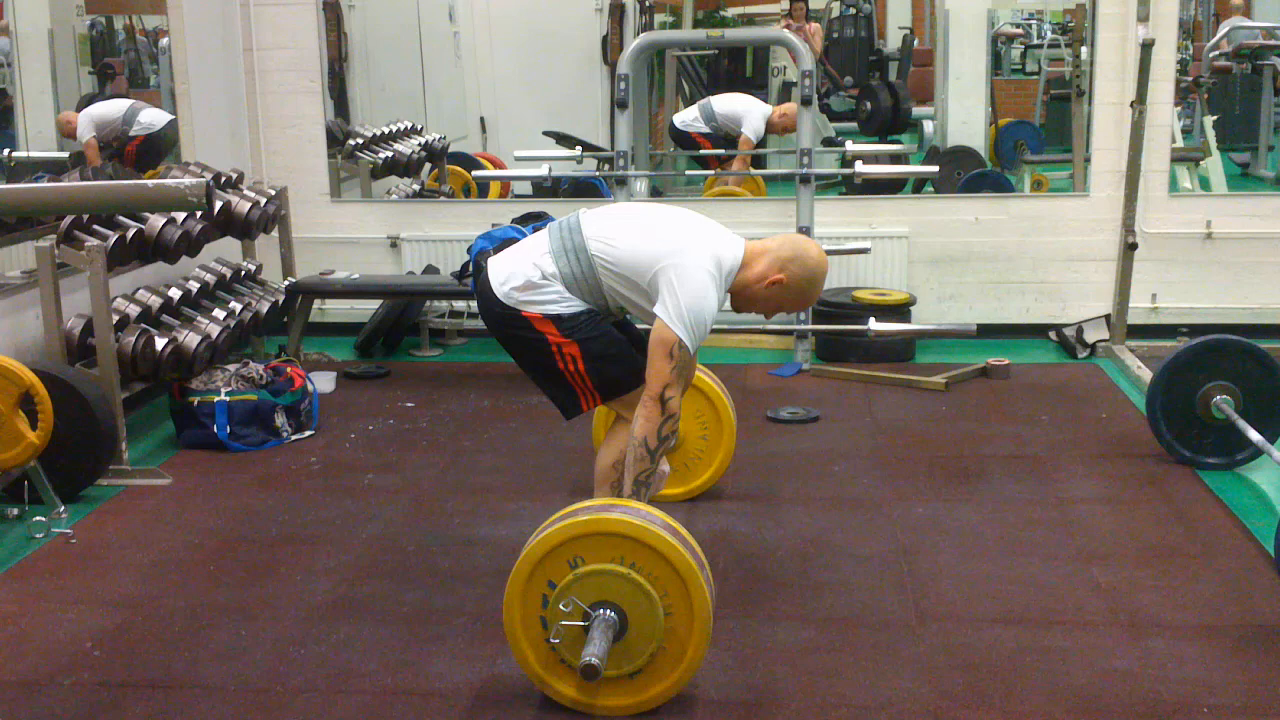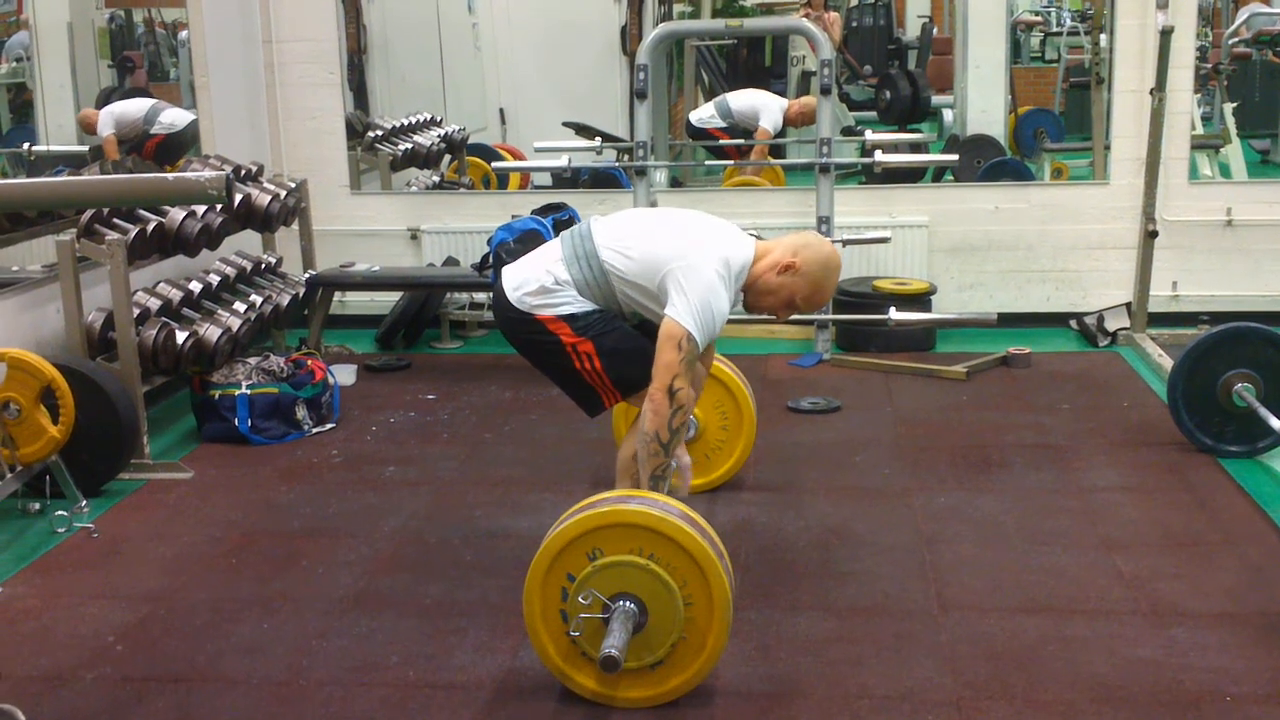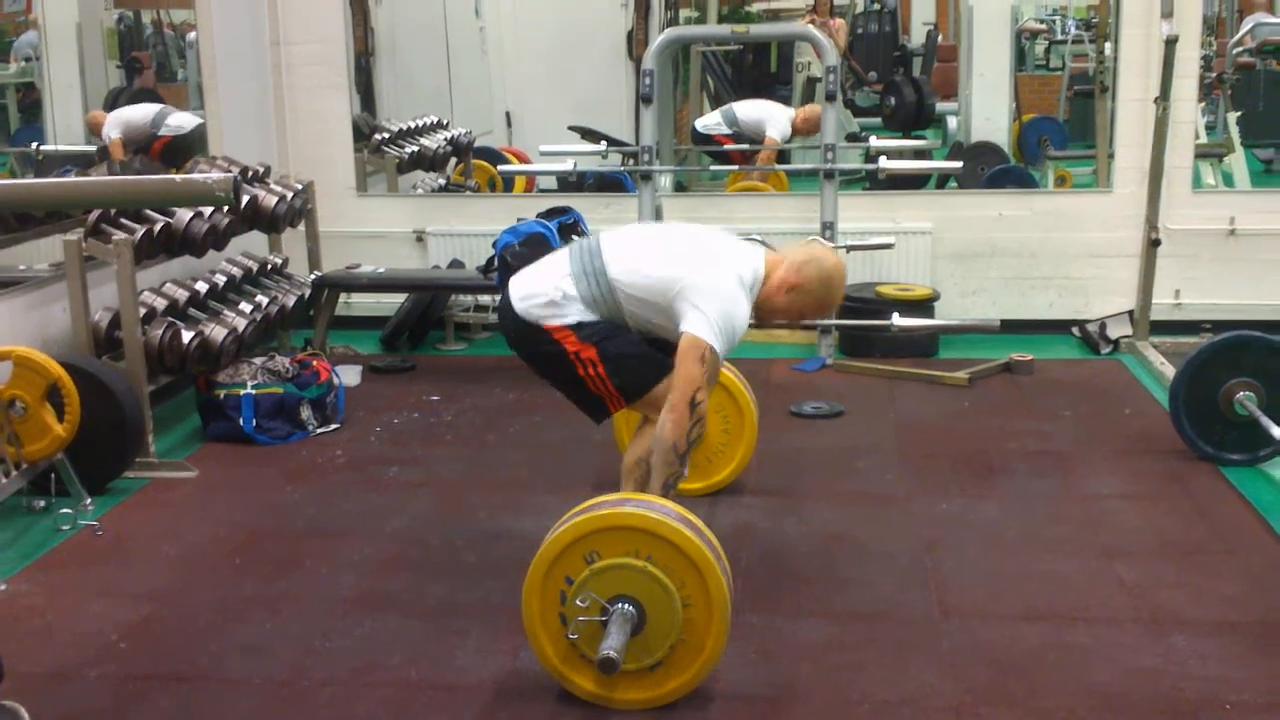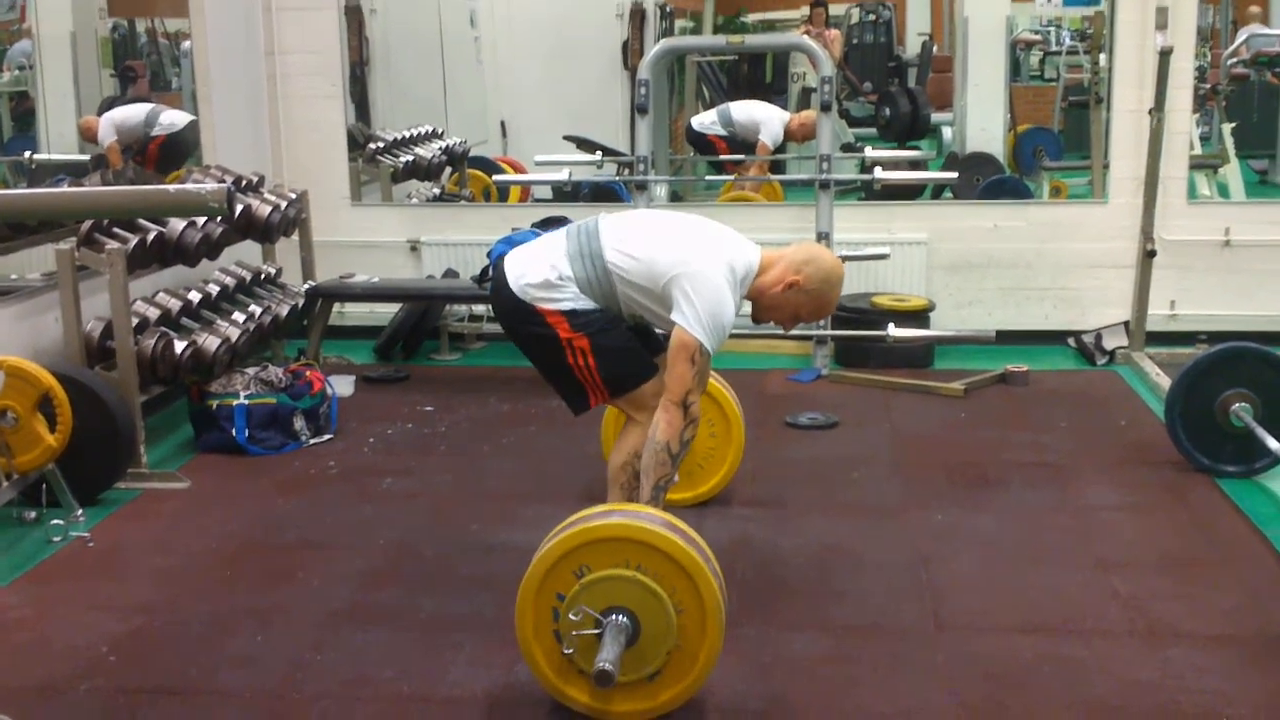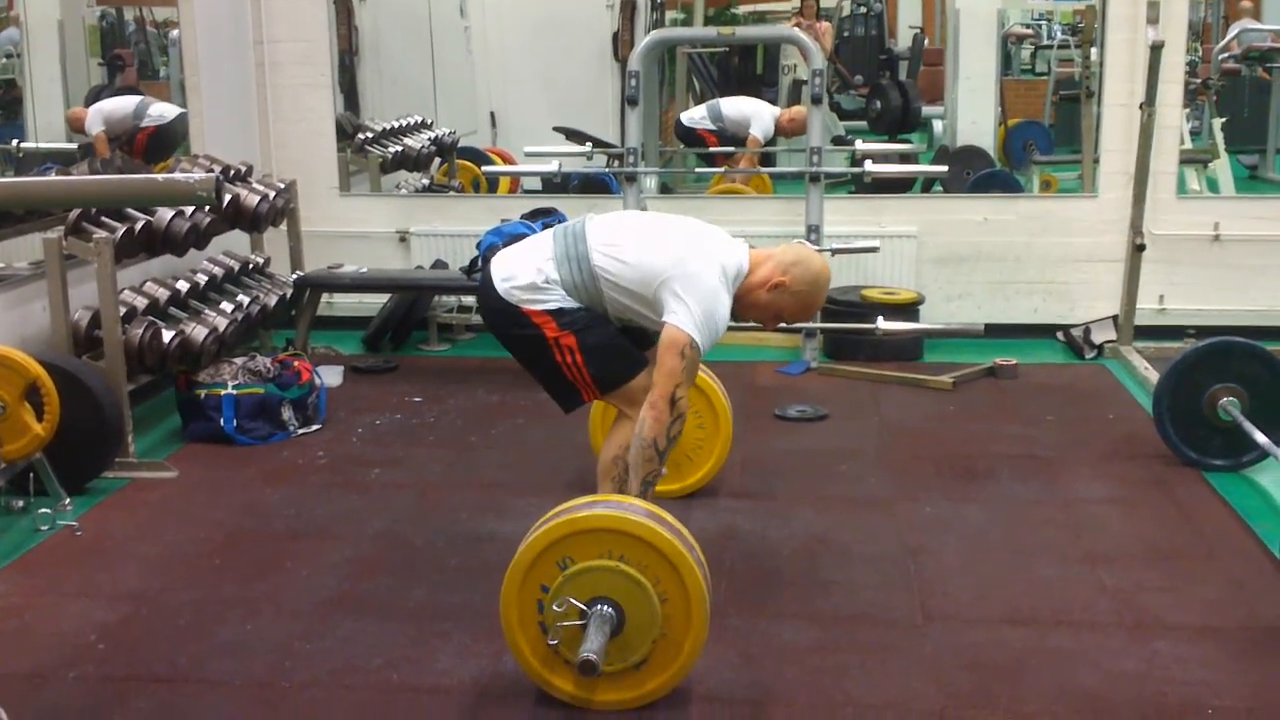
dt=1s
person 1, frame 1
left shoulder: (716, 249)
right shoulder: (699, 282)
left elbow: (672, 372)
right elbow: (659, 400)
left wrist: (653, 451)
left hip: (528, 275)
right hip: (522, 294)
left knee: (651, 388)
right knee: (637, 407)
person 1, frame 2
left shoulder: (730, 250)
right shoulder: (710, 282)
right elbow: (664, 397)
left wrist: (673, 444)
left hip: (550, 281)
right hip: (537, 299)
left knee: (687, 377)
right knee: (670, 395)
person 1, frame 3
left shoulder: (735, 258)
right shoulder: (727, 296)
right elbow: (685, 409)
left hip: (553, 292)
right hip: (544, 308)
left knee: (671, 392)
right knee: (665, 408)
person 1, frame 4
left shoulder: (733, 256)
right shoulder: (715, 292)
right elbow: (678, 406)
left hip: (542, 273)
right hip: (537, 291)
left knee: (662, 385)
right knee: (649, 408)
person 1, frame 5
left shoulder: (722, 255)
right shoulder: (708, 292)
right elbow: (663, 404)
left hip: (531, 272)
right hip: (522, 293)
left knee: (653, 379)
right knee: (641, 402)
